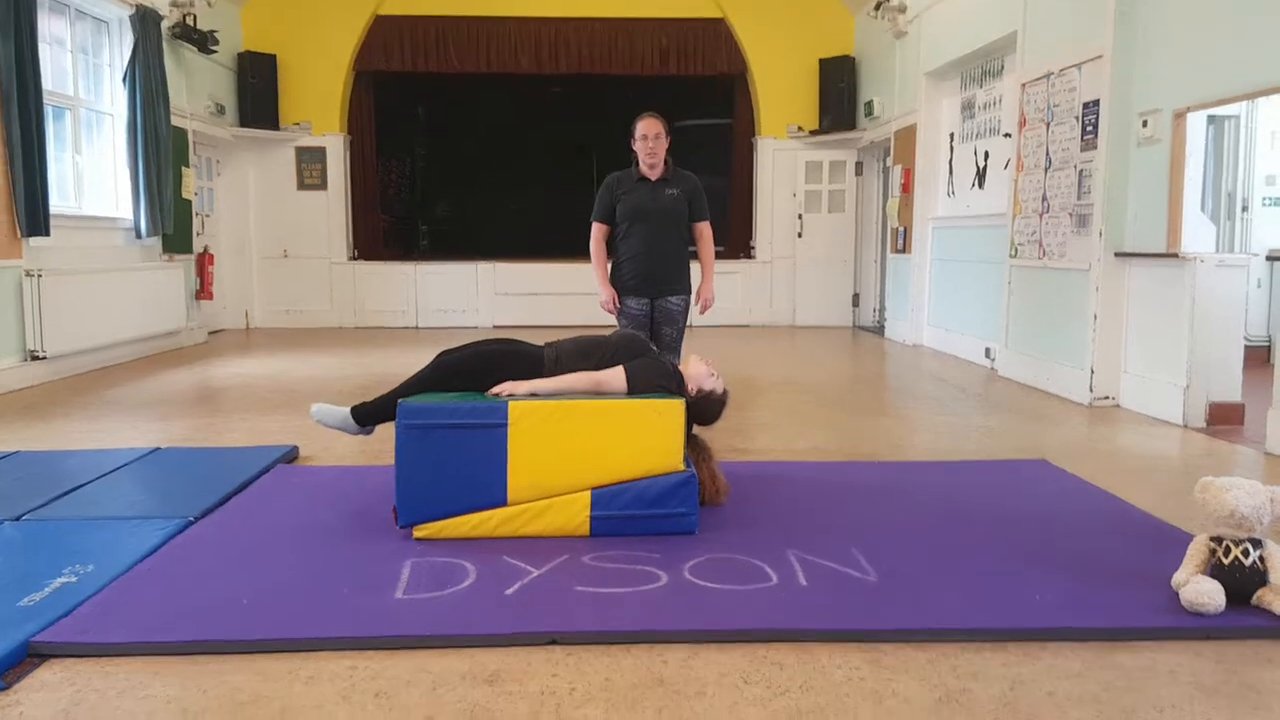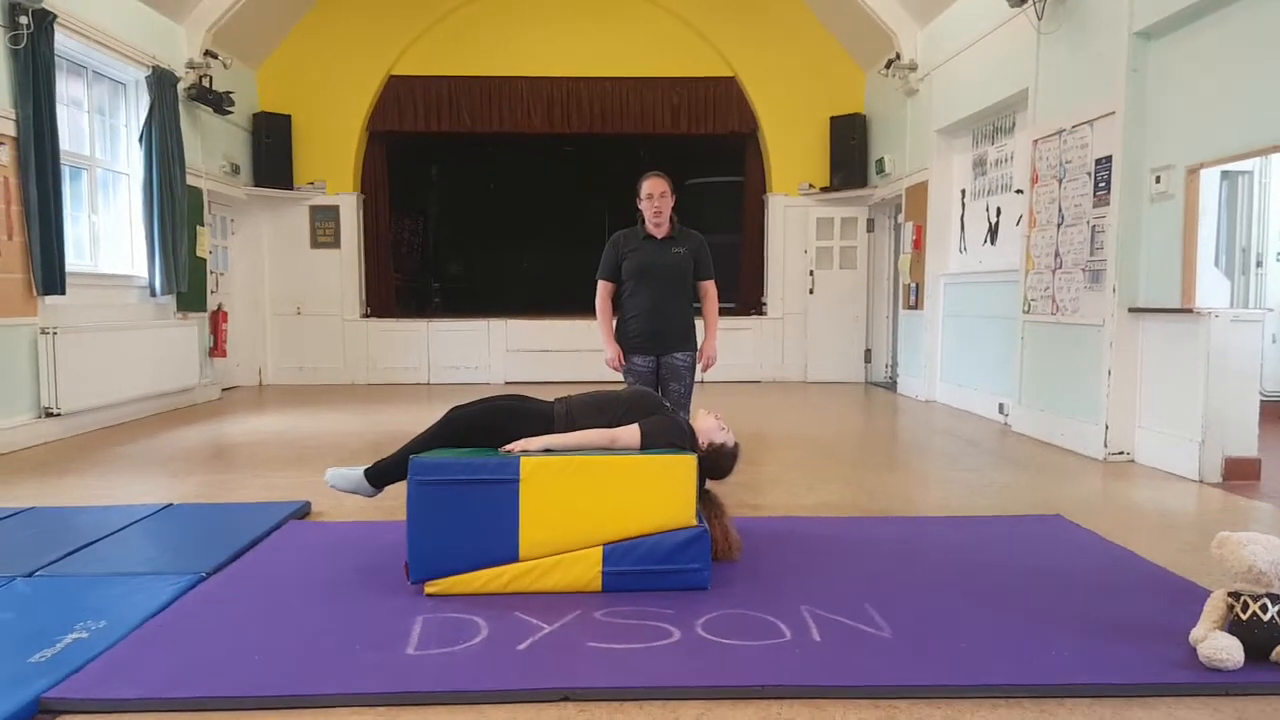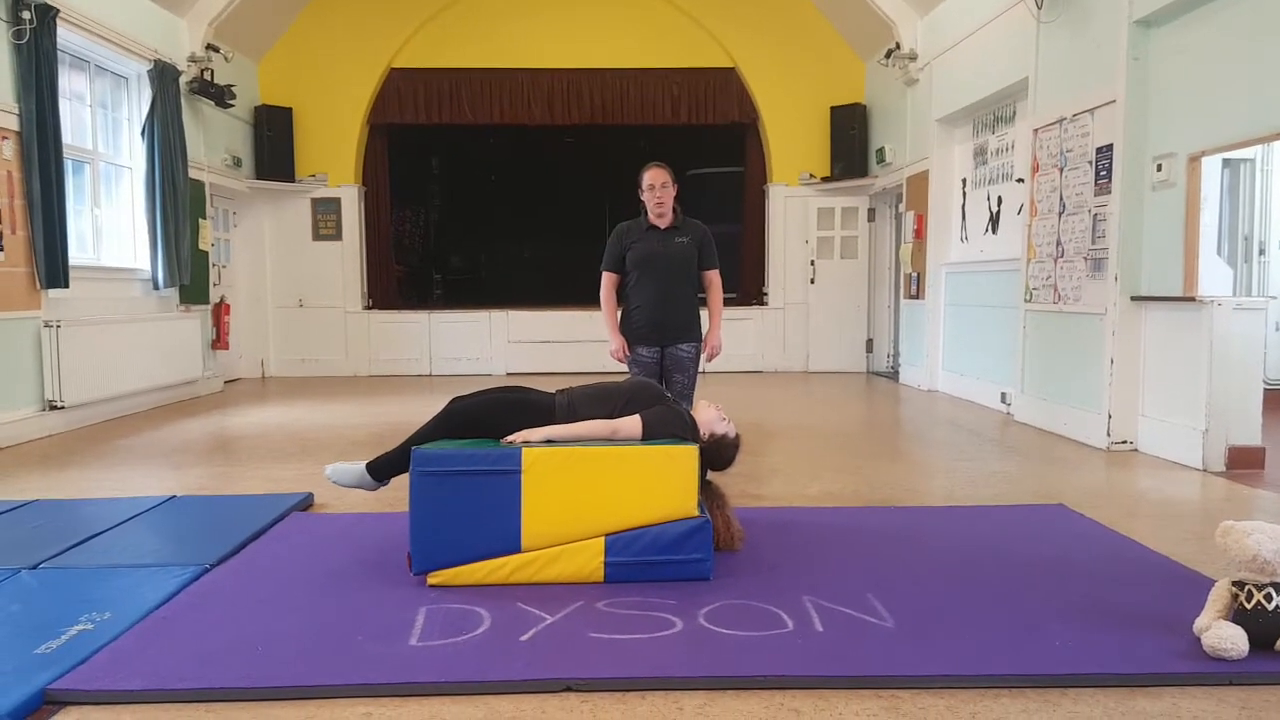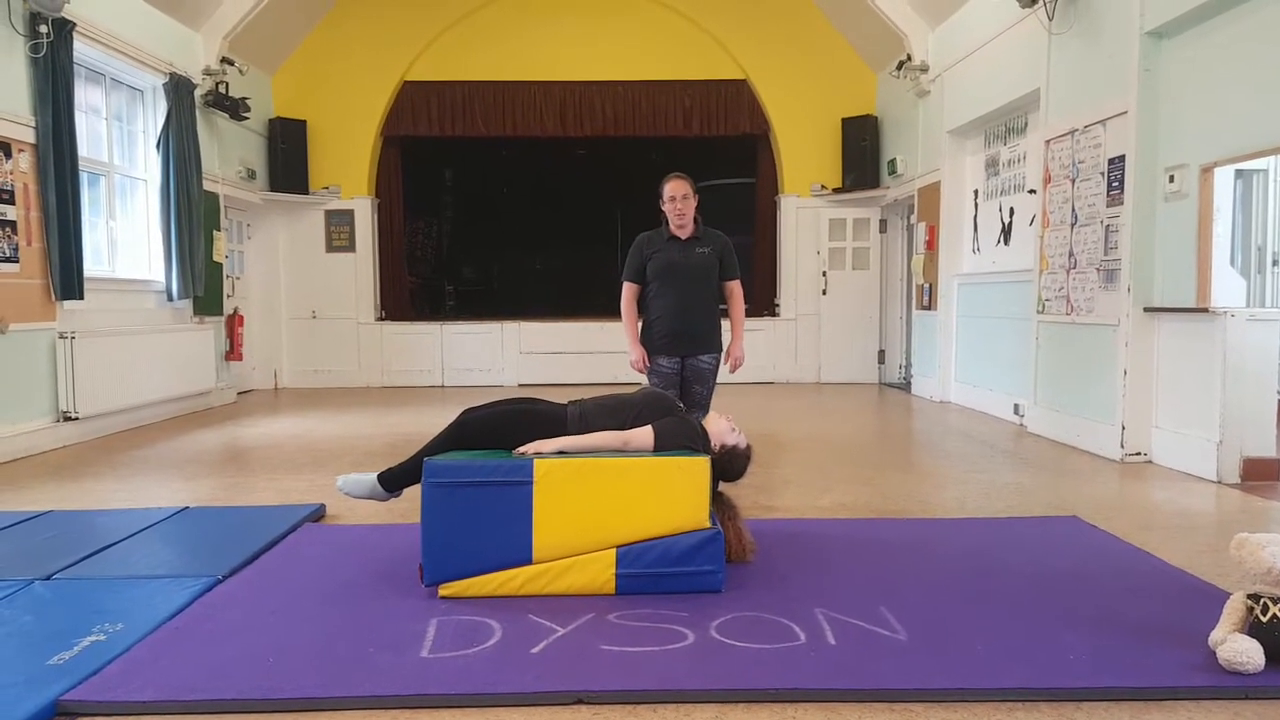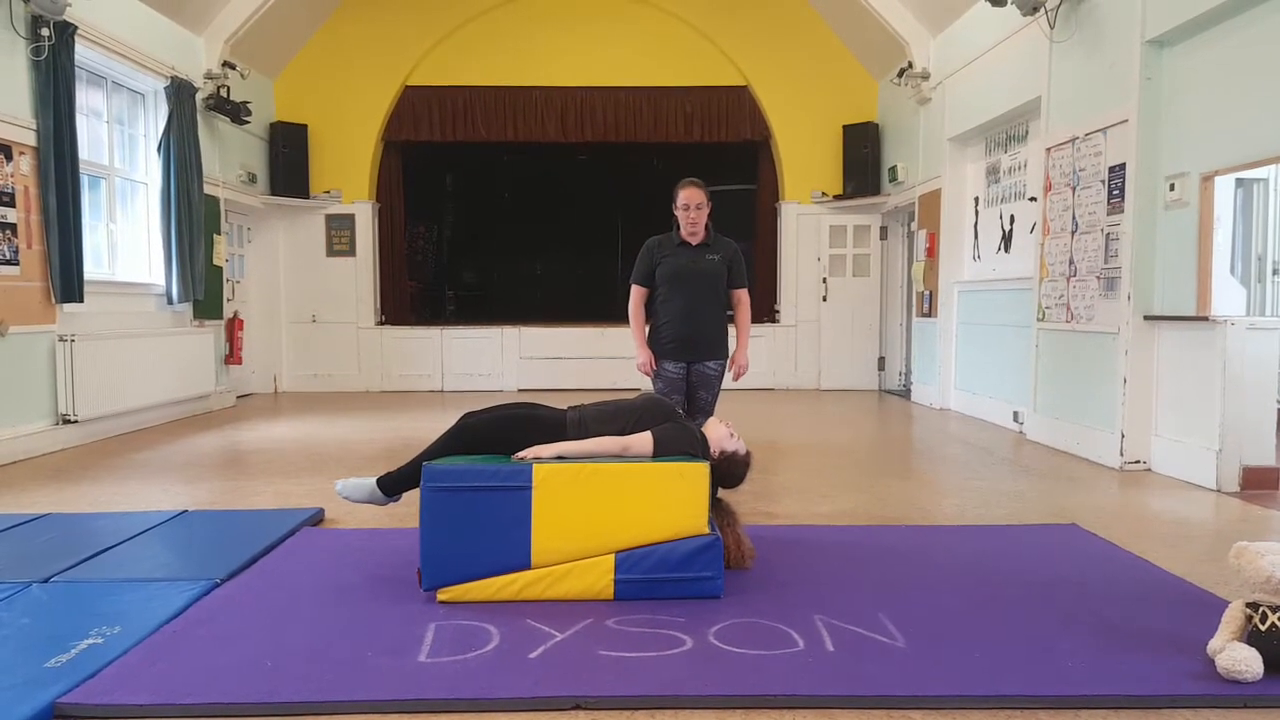
dt=1s
person 1, frame 1
left shoulder: (662, 377)
right shoulder: (662, 367)
left elbow: (596, 382)
left wrist: (528, 386)
left hip: (542, 372)
right hip: (544, 359)
left knee: (447, 371)
right knee: (449, 360)
left ankle: (362, 417)
right ankle: (368, 415)
person 1, frame 2
left shoulder: (676, 432)
right shoulder: (673, 421)
left elbow: (610, 439)
left wrist: (541, 442)
left hip: (552, 427)
right hip: (553, 413)
left knee: (458, 426)
right knee: (459, 416)
left ankle: (374, 479)
right ankle: (377, 473)
person 1, frame 3
left shoulder: (677, 424)
right shoulder: (675, 412)
left elbow: (612, 430)
left wrist: (543, 433)
left hip: (552, 418)
right hip: (554, 404)
left knee: (458, 418)
right knee: (459, 408)
left ankle: (375, 472)
right ankle: (381, 468)
person 1, frame 4
left shoulder: (689, 436)
right shoulder: (687, 424)
left elbow: (624, 442)
left wrist: (555, 445)
left hip: (564, 429)
right hip: (566, 416)
left knee: (469, 431)
right knee: (471, 421)
left ankle: (387, 484)
right ankle: (393, 480)
person 1, frame 5
left shoulder: (688, 442)
right shoulder: (686, 429)
left elbow: (622, 446)
left wrist: (554, 449)
left hip: (563, 433)
right hip: (566, 421)
left knee: (468, 434)
right knee: (471, 423)
left ankle: (386, 487)
right ankle: (391, 485)
person 2, frame 1
left shoulder: (688, 183)
right shoulder: (615, 184)
left elbow: (703, 233)
right elbow: (598, 237)
left wrist: (707, 281)
right wrist: (603, 284)
left hip: (674, 290)
right hip: (629, 290)
left knee: (669, 360)
person 2, frame 2
left shoulder: (693, 242)
right shoulder: (620, 242)
left elbow: (708, 292)
right elbow: (603, 295)
left wrist: (710, 339)
right wrist: (609, 342)
left hip: (680, 347)
right hip: (635, 347)
left knee: (678, 416)
person 2, frame 3
left shoulder: (697, 232)
right shoulder: (624, 234)
left elbow: (712, 282)
right elbow: (608, 286)
left wrist: (714, 329)
right wrist: (614, 333)
left hip: (684, 338)
right hip: (640, 338)
left knee: (681, 407)
person 2, frame 4
left shoulder: (718, 243)
right shoulder: (645, 244)
left elbow: (733, 293)
right elbow: (629, 297)
left wrist: (737, 340)
right wrist: (633, 343)
left hip: (705, 348)
right hip: (660, 348)
left knee: (697, 416)
person 2, frame 5
left shoulder: (727, 250)
right shoulder: (655, 247)
left elbow: (740, 301)
right elbow: (637, 300)
left wrist: (742, 349)
right wrist: (641, 347)
left hip: (711, 355)
right hip: (666, 353)
left knee: (701, 423)
